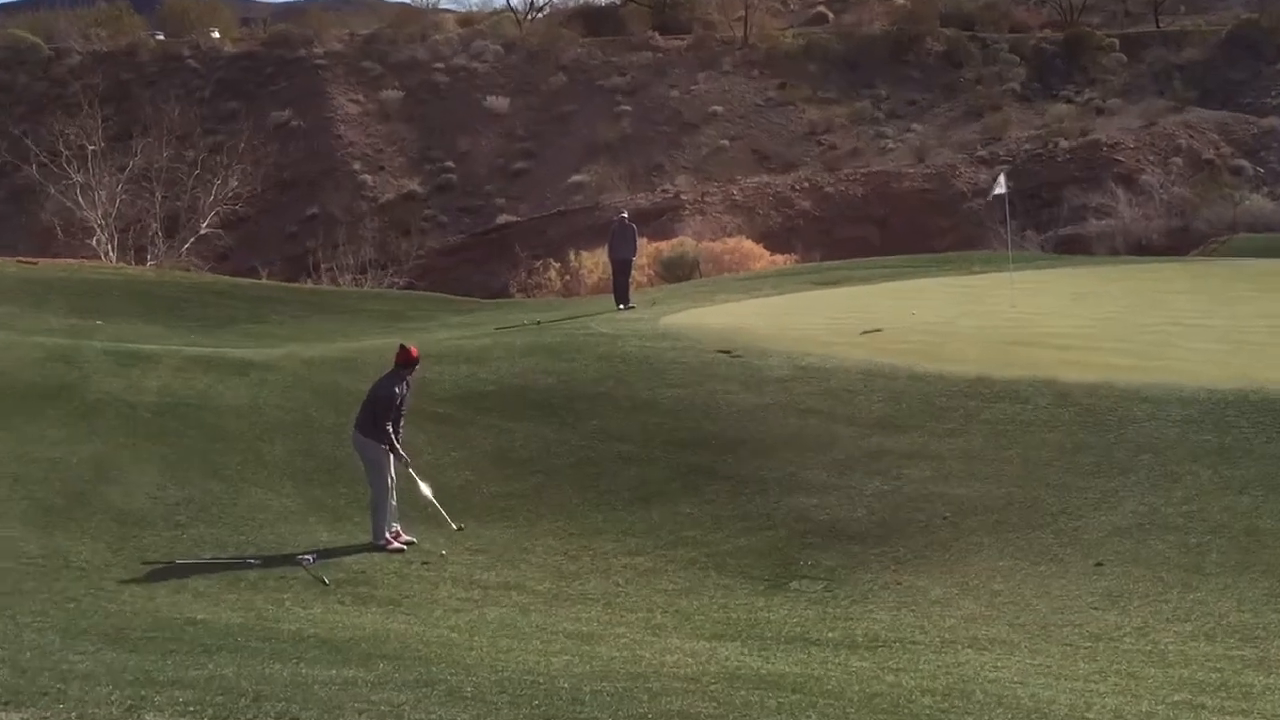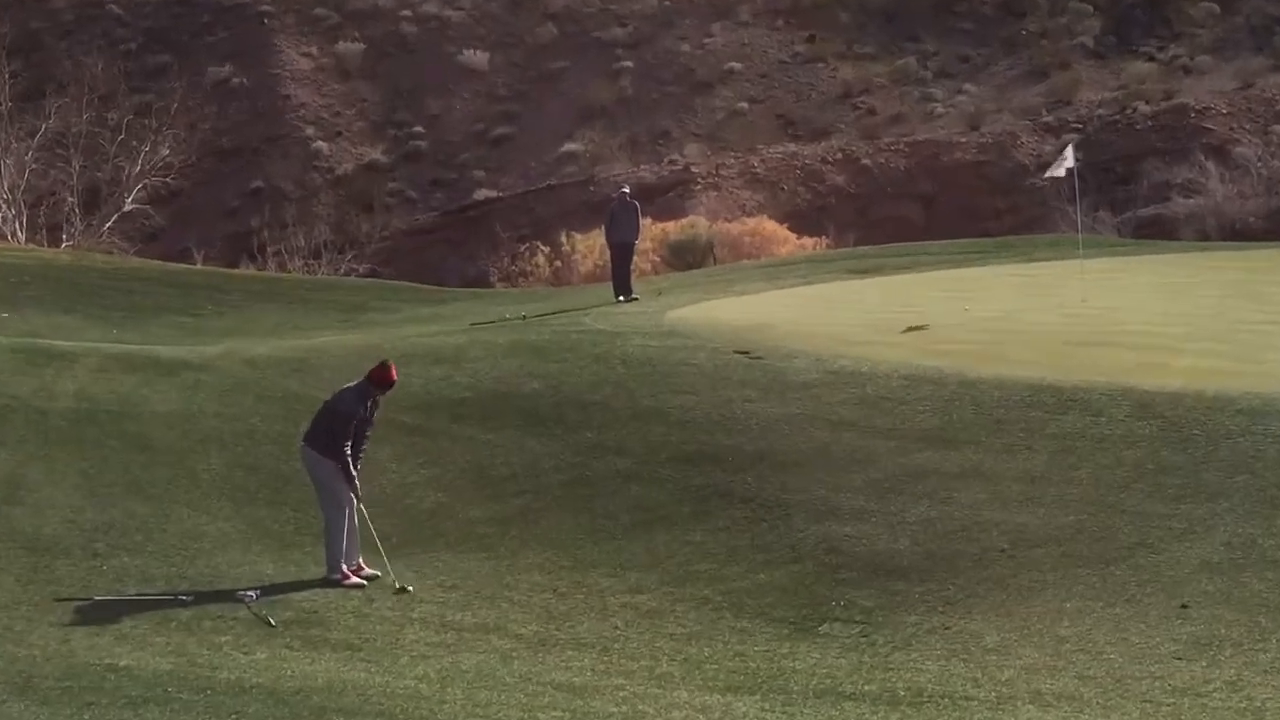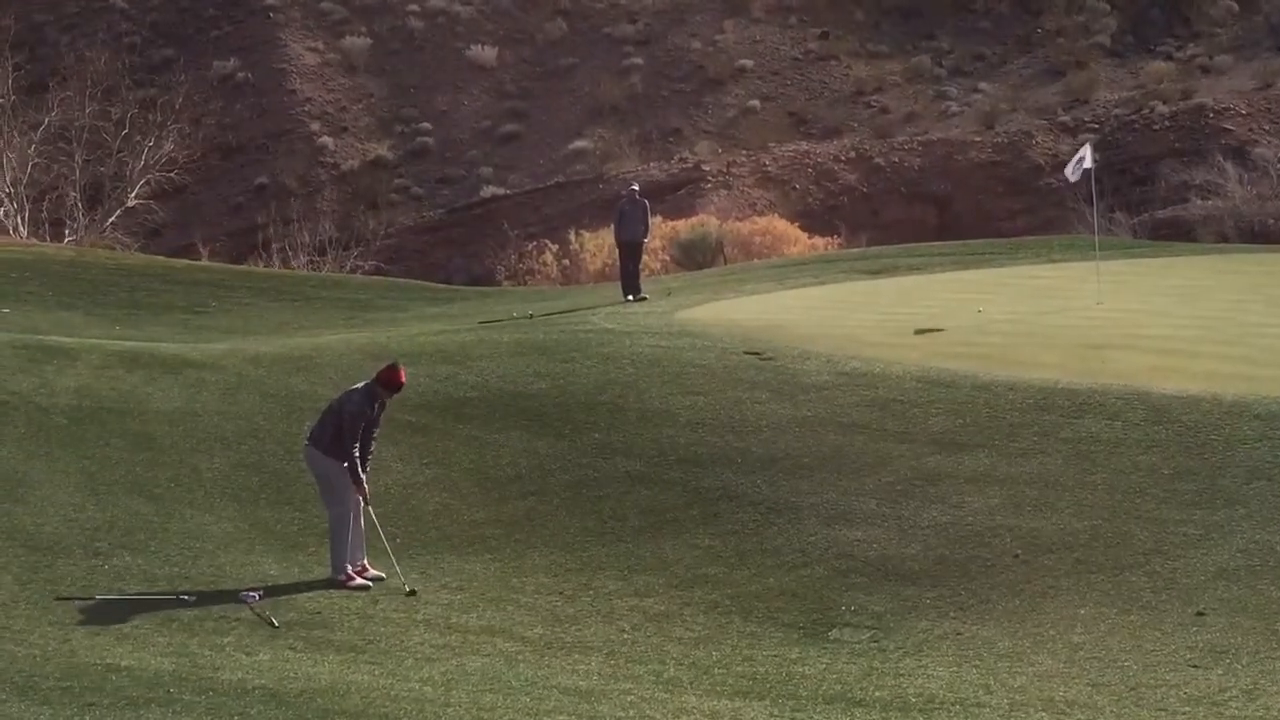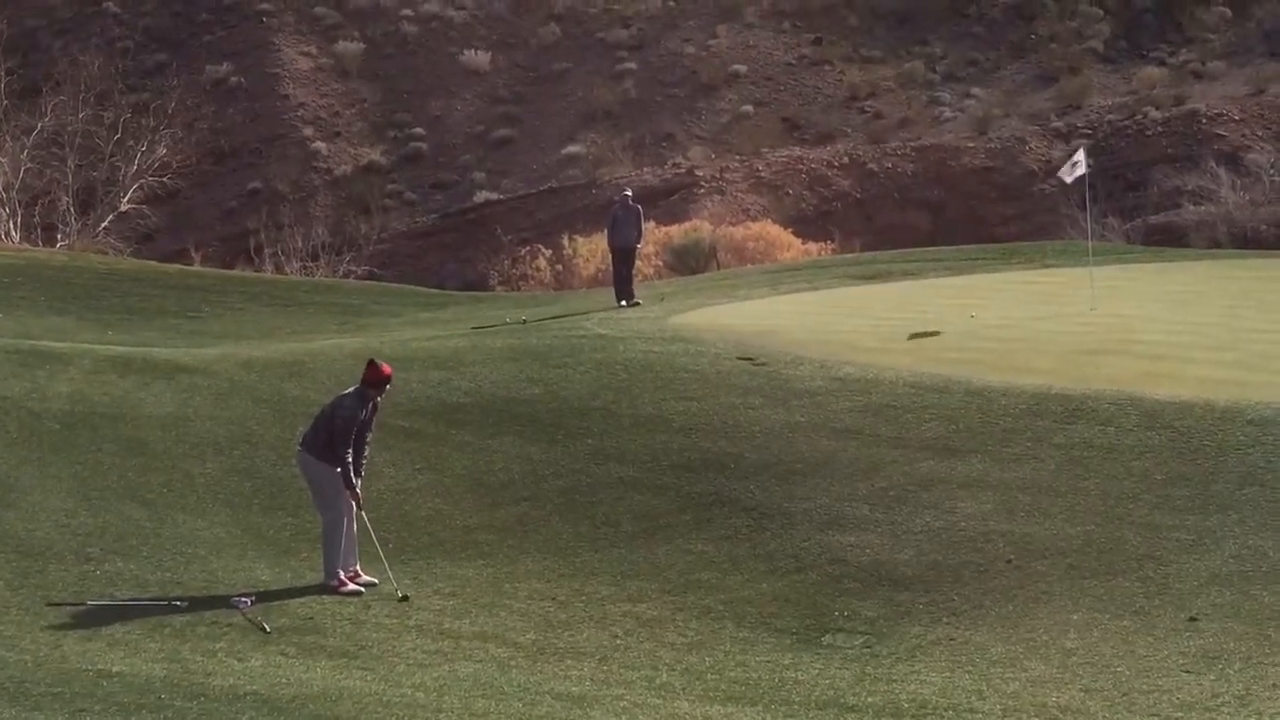
dt=0.7s
person 1, frame 1
left shoulder: (404, 382)
right shoulder: (389, 388)
left elbow: (399, 415)
right elbow: (383, 424)
left wrist: (397, 443)
right wrist: (396, 449)
left hip: (381, 437)
right hip: (368, 438)
left knee: (390, 482)
right knee: (382, 486)
left ankle: (392, 529)
right ankle: (381, 537)
person 1, frame 2
left shoulder: (371, 400)
right shoulder: (349, 402)
left elbow: (362, 436)
right elbow: (342, 444)
left wrist: (355, 468)
right wrist: (351, 477)
left hip: (334, 454)
right hip: (318, 453)
left knee: (349, 505)
right knee: (337, 508)
left ankle: (352, 562)
right ankle: (336, 570)
person 1, frame 3
left shoulder: (378, 401)
right shoulder: (357, 403)
left elbow: (369, 439)
right elbow: (351, 445)
left wrist: (363, 473)
right wrist: (358, 480)
left hip: (339, 454)
right hip: (322, 453)
left knee: (355, 505)
right knee: (342, 509)
left ankle: (357, 563)
right ankle: (341, 571)
person 1, frame 4
left shoulder: (372, 403)
right shoulder: (349, 407)
left elbow: (362, 441)
right elbow: (344, 449)
left wrist: (358, 477)
right wrist: (351, 485)
left hip: (331, 458)
right hip: (315, 458)
left knee: (348, 510)
right knee: (336, 514)
left ankle: (350, 569)
right ankle: (333, 577)
